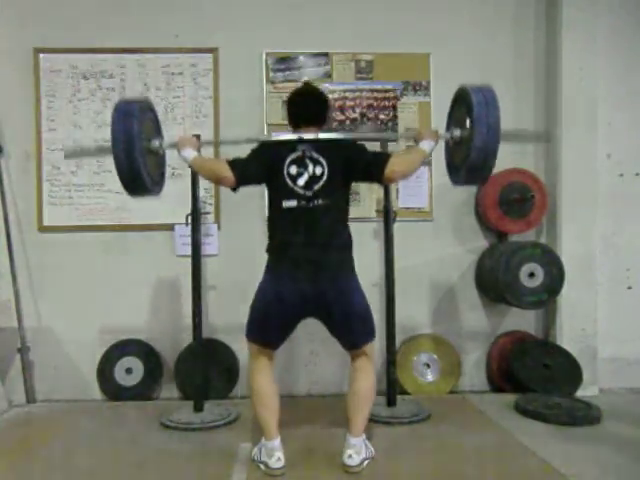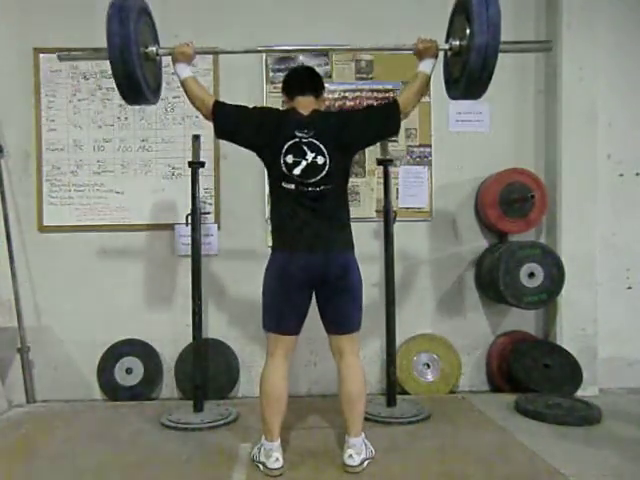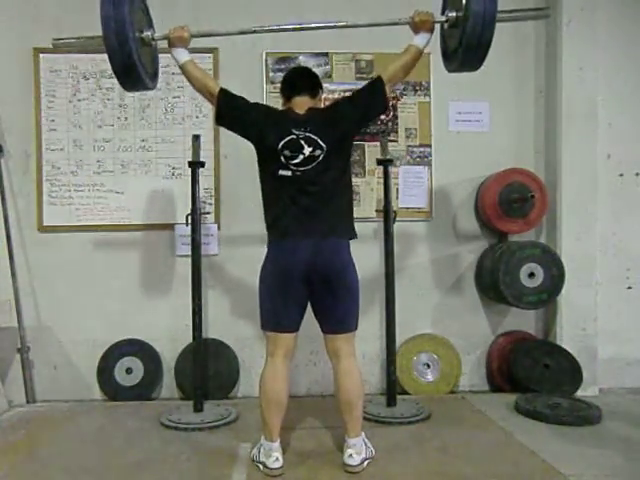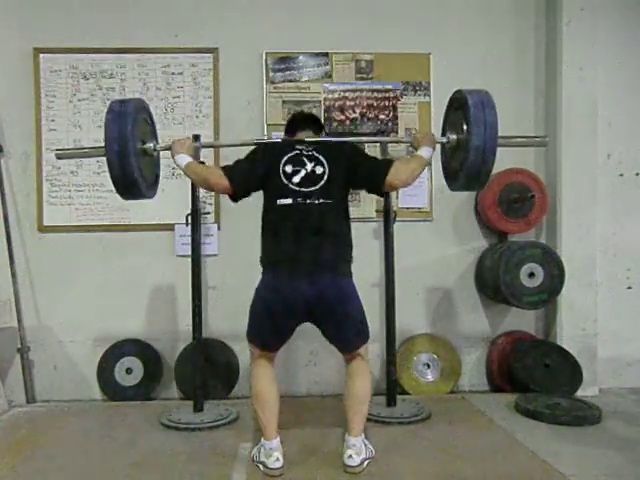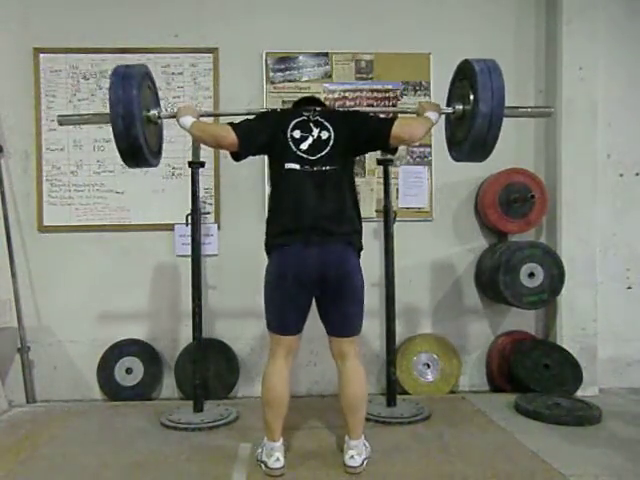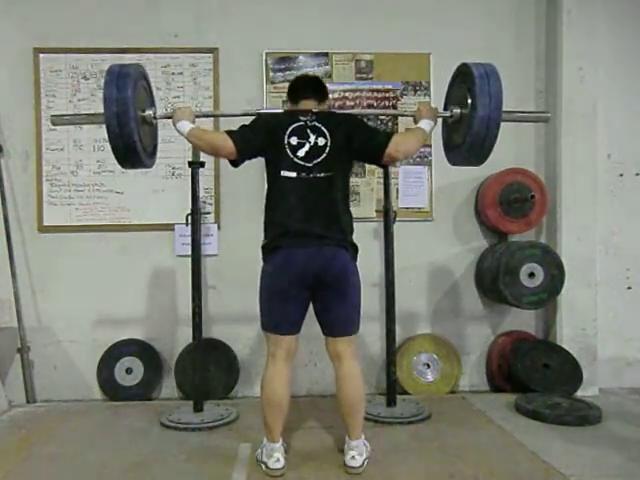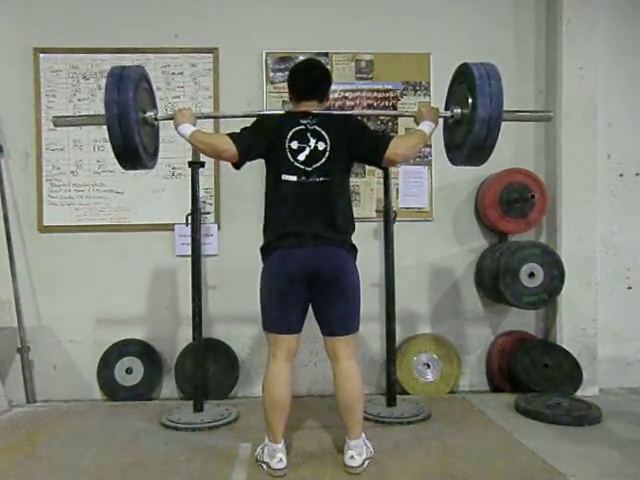
dt=0.7s
person 1, frame 1
left shoulder: (271, 153)
right shoulder: (344, 151)
left elbow: (227, 176)
right elbow: (393, 172)
left wrist: (190, 154)
right wrist: (425, 146)
left hip: (282, 281)
right hip: (336, 280)
left knee: (260, 356)
right knee: (364, 356)
left ankle: (271, 450)
right ankle: (356, 447)
person 1, frame 2
left shoulder: (268, 124)
right shoulder: (345, 125)
left elbow: (208, 108)
right elbow: (403, 106)
left wrist: (183, 68)
right wrist: (426, 63)
left hip: (288, 259)
right hip: (338, 258)
left knee: (278, 356)
right knee: (348, 354)
person 1, frame 3
left shoulder: (264, 123)
right shoulder: (340, 118)
left elbow: (211, 89)
right elbow: (390, 78)
left wrist: (180, 51)
right wrist: (422, 37)
left hip: (284, 255)
right hip: (334, 253)
left knee: (278, 356)
right knee: (343, 355)
person 1, frame 4
left shoulder: (268, 153)
right shoulder: (343, 153)
left elbow: (219, 182)
right elbow: (397, 178)
left wrist: (183, 158)
right wrist: (424, 151)
left hip: (279, 283)
right hip: (334, 282)
left knee: (261, 359)
right knee: (358, 358)
left ankle: (271, 450)
right ankle: (356, 446)
person 1, frame 5
left shoulder: (274, 123)
right shoulder: (349, 122)
left elbow: (224, 137)
right elbow: (407, 133)
left wrist: (188, 120)
right wrist: (430, 114)
left hip: (288, 255)
right hip: (341, 254)
left knee: (280, 354)
right knee: (347, 354)
left ankle: (273, 449)
right ankle: (355, 448)
person 1, frame 6
left shoulder: (270, 126)
right shoulder: (346, 127)
left elbow: (223, 146)
right elbow: (397, 150)
left wrist: (184, 124)
right wrist: (425, 123)
left hip: (284, 258)
right hip: (337, 257)
left knee: (279, 356)
right knee: (345, 355)
right ankle: (356, 447)
person 1, frame 7
left shoulder: (271, 127)
right shoulder: (347, 128)
left elbow: (225, 149)
right elbow: (397, 153)
left wrist: (186, 127)
right wrist: (426, 125)
left hip: (283, 258)
right hip: (335, 257)
left knee: (280, 356)
right knee: (343, 355)
